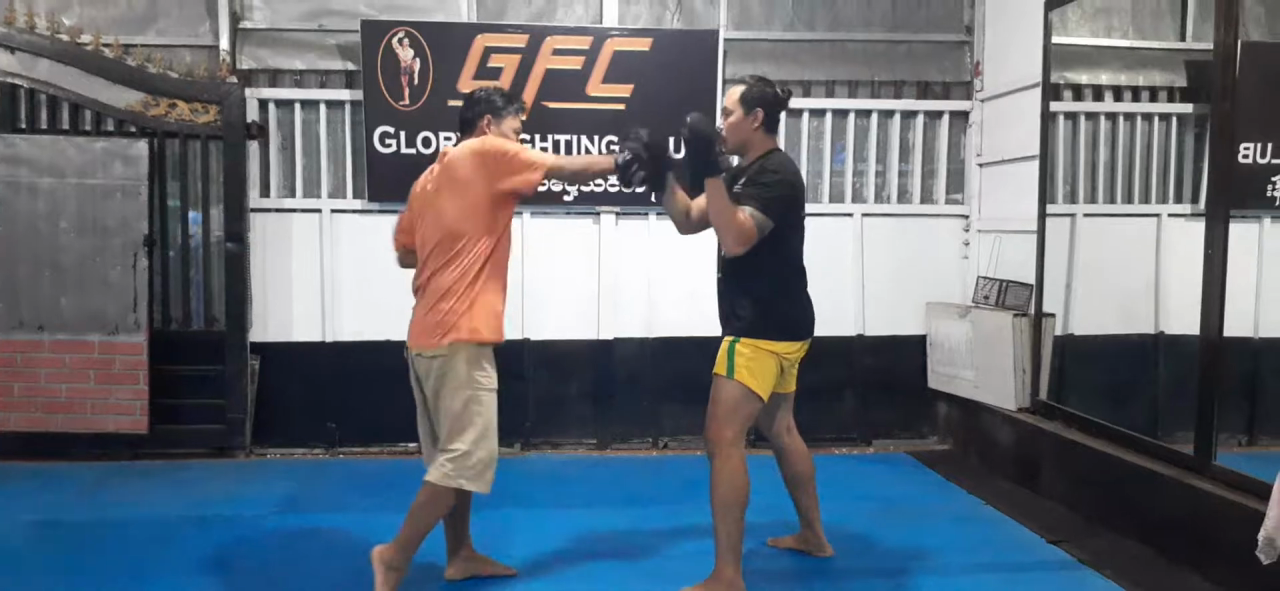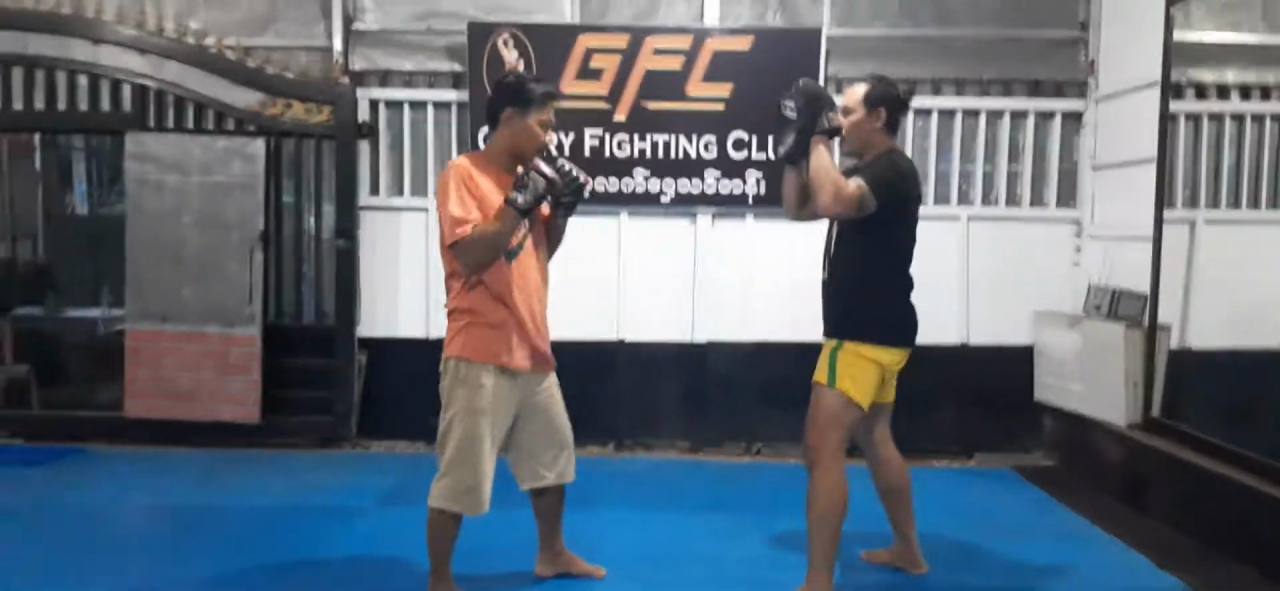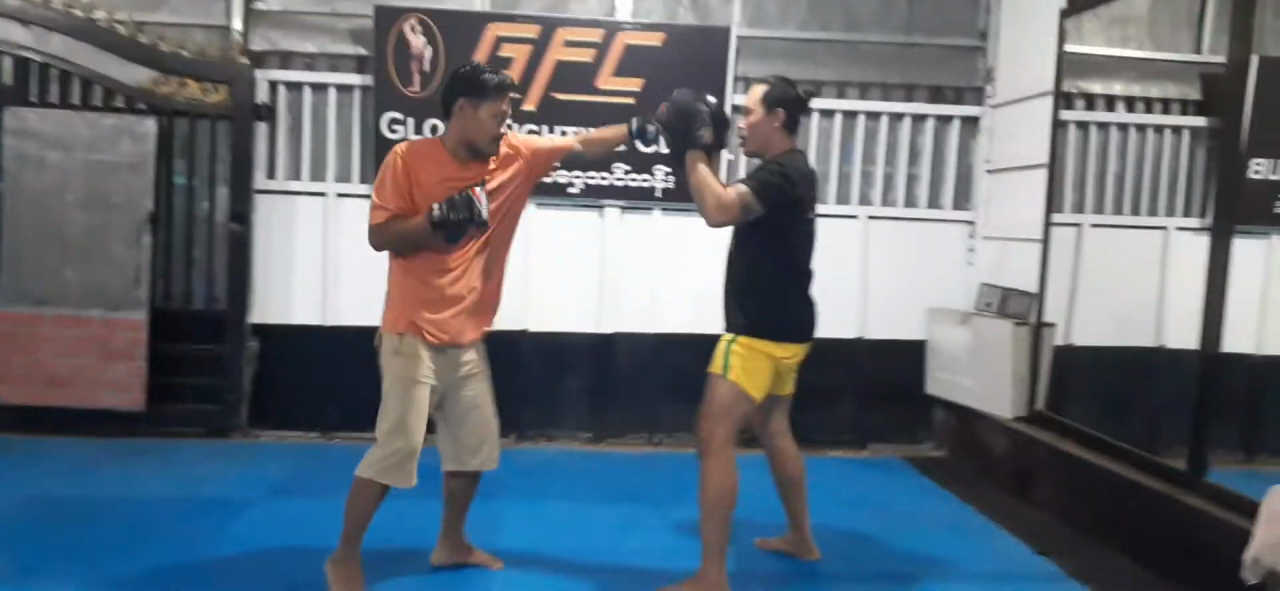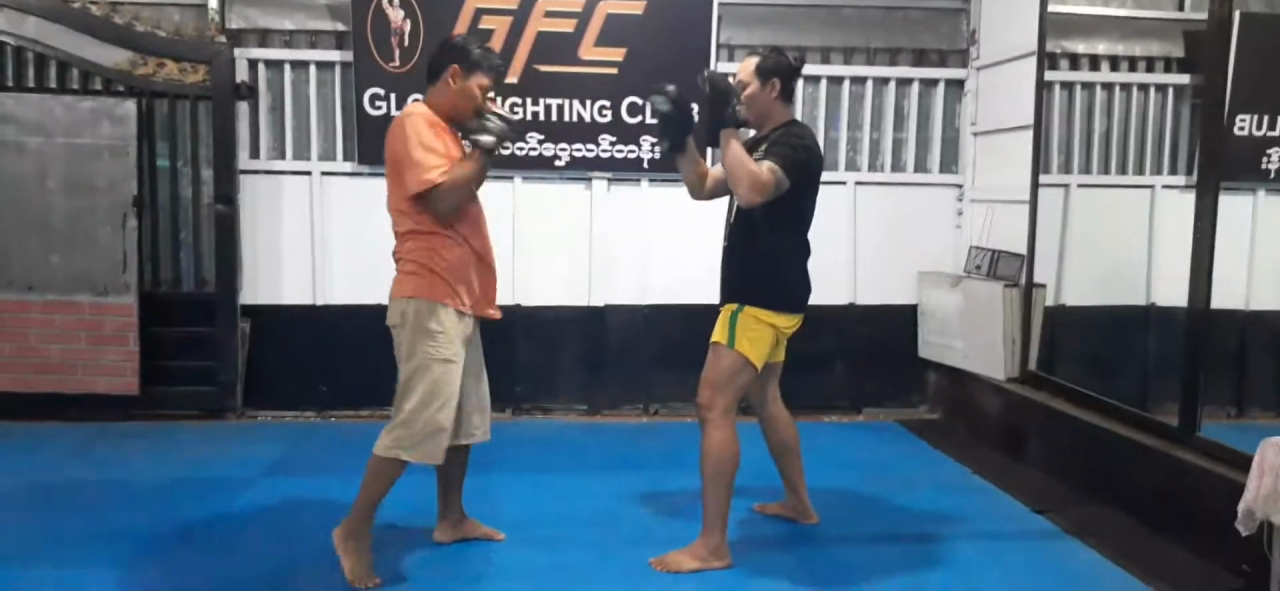
dt=0.7s
person 1, frame 1
left shoulder: (429, 178)
right shoulder: (485, 154)
left elbow: (405, 254)
right elbow: (564, 168)
right wrist: (621, 160)
left hip: (430, 335)
right hip: (459, 335)
left knee: (455, 453)
right knee: (464, 456)
person 1, frame 2
left shoulder: (523, 177)
right shoulder: (462, 172)
right elbow: (471, 254)
left wrist: (561, 208)
right wrist: (519, 204)
left hip: (530, 352)
right hip: (479, 355)
left knee: (552, 456)
right knee: (461, 473)
person 1, frame 3
left shoulder: (517, 153)
right shoulder: (407, 158)
left elbow: (579, 144)
right elbow: (381, 236)
left wrist: (637, 128)
right wrist: (443, 217)
left hip: (466, 335)
right hip: (412, 332)
left knee: (475, 442)
right knee: (396, 447)
left ankle: (451, 543)
person 1, frame 4
left shoulder: (441, 129)
right shoulder: (417, 123)
left elbow: (462, 193)
right elbow: (443, 196)
left wrist: (481, 147)
right wrist: (484, 144)
left hip: (457, 297)
right hip: (429, 299)
left knee: (466, 415)
right knee: (421, 420)
left ankle: (451, 517)
right ankle: (355, 529)
person 2, frame 1
left shoulder: (776, 174)
right shoulder: (745, 173)
left elbow: (736, 240)
right elbow: (689, 220)
left wrist: (710, 171)
right wrist: (663, 176)
left hip: (764, 329)
right hip: (772, 325)
left knee: (723, 438)
right knee: (779, 428)
right ankle: (813, 535)
person 2, frame 2
left shoulder: (892, 171)
right shoulder: (866, 171)
left elbow: (831, 201)
right elbow: (798, 208)
left wrist: (818, 137)
right wrist: (796, 150)
left hip: (867, 335)
right hip: (873, 331)
left knee: (822, 448)
right knee: (874, 438)
right ankle: (908, 549)
person 2, frame 3
left shoulder: (784, 173)
right shoulder: (779, 172)
left elbow: (717, 210)
right elbow: (719, 208)
left wrist: (692, 148)
right wrist: (704, 149)
left hip: (764, 330)
right hip: (777, 327)
left knee: (714, 438)
right knee: (773, 431)
right ankle: (800, 539)
person 2, frame 4
left shoulder: (795, 143)
right shoulder: (760, 142)
left elbow: (750, 192)
right elbow: (705, 187)
left wrist: (726, 128)
right wrist: (681, 137)
left hip: (764, 298)
right hip: (761, 295)
left knee: (714, 405)
right knee: (764, 398)
left ankle: (712, 545)
right ankle: (799, 503)
